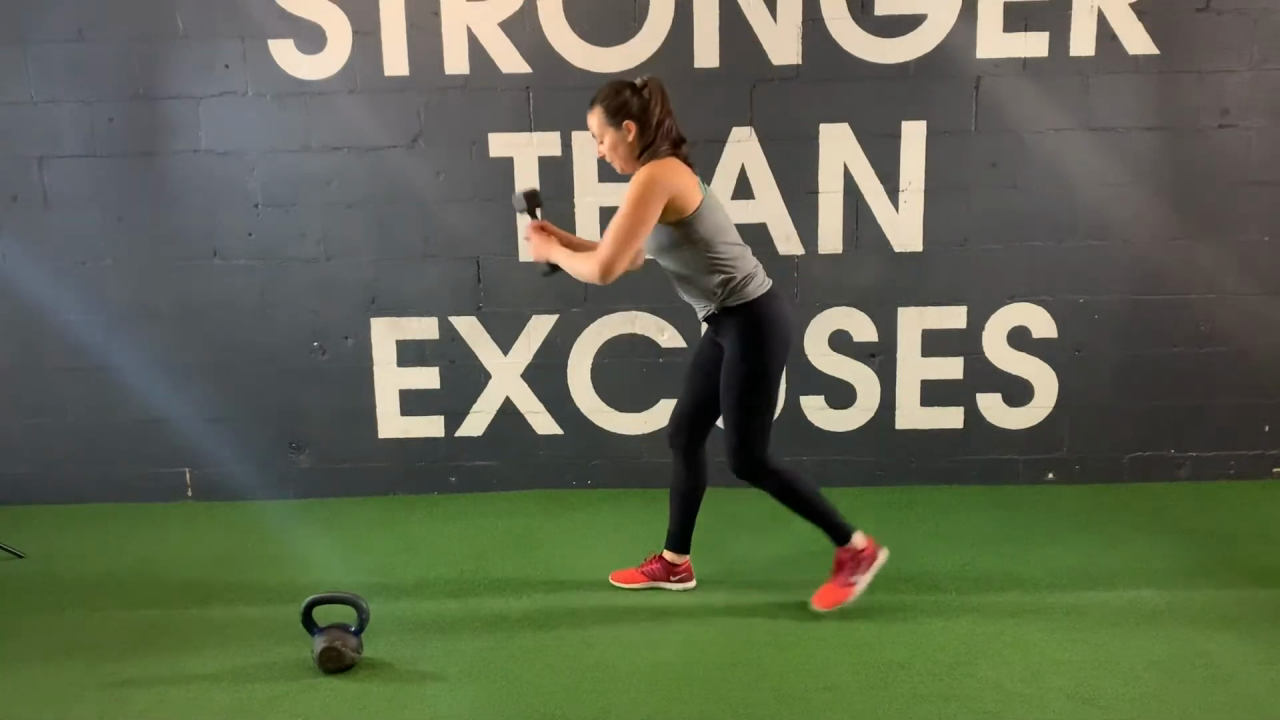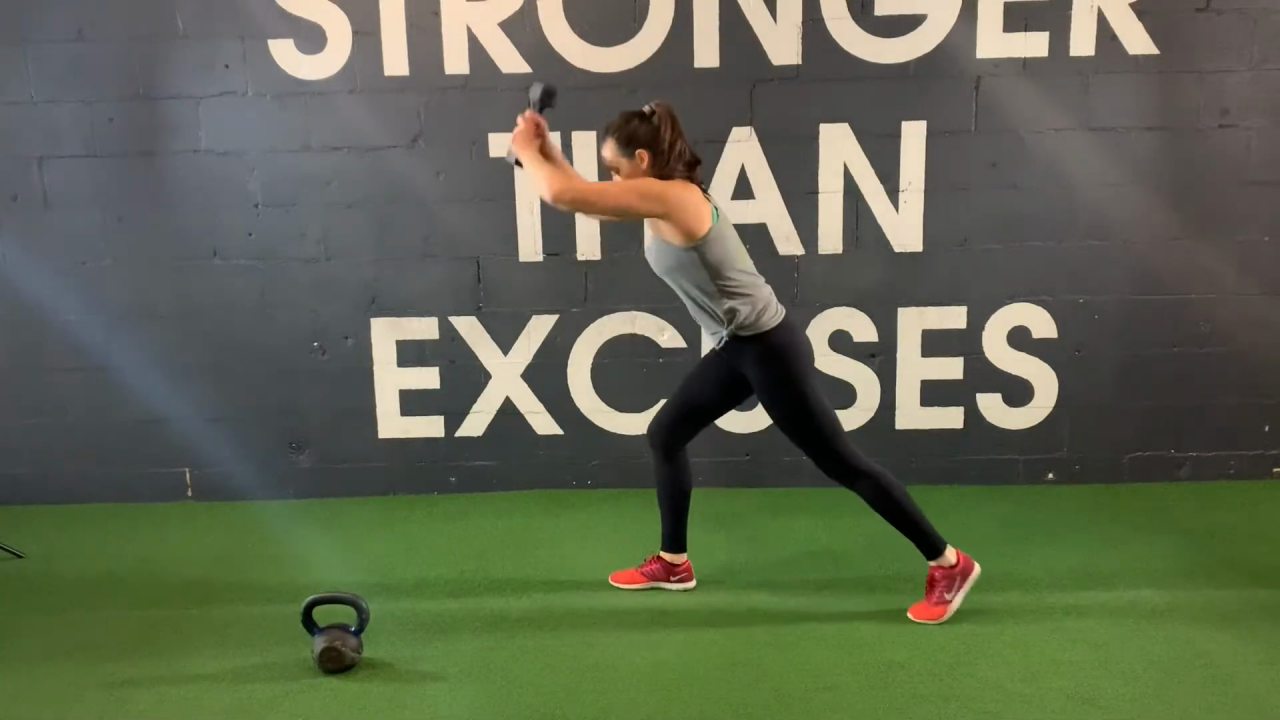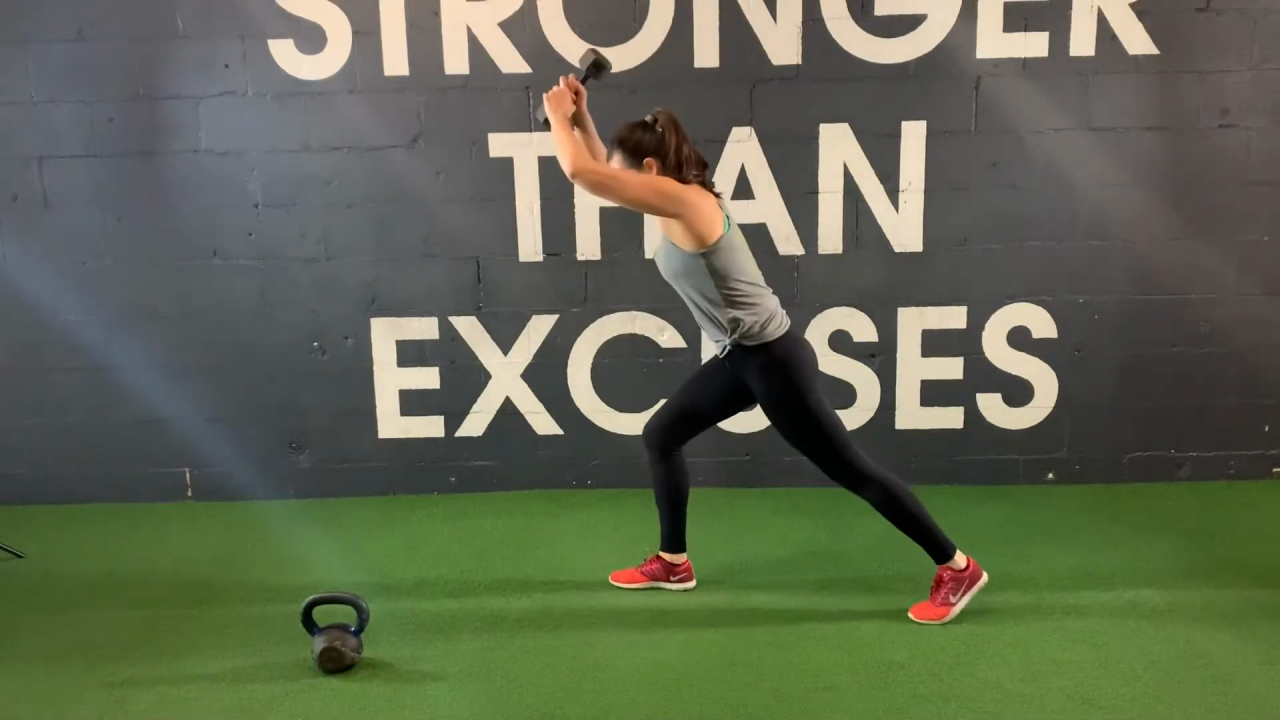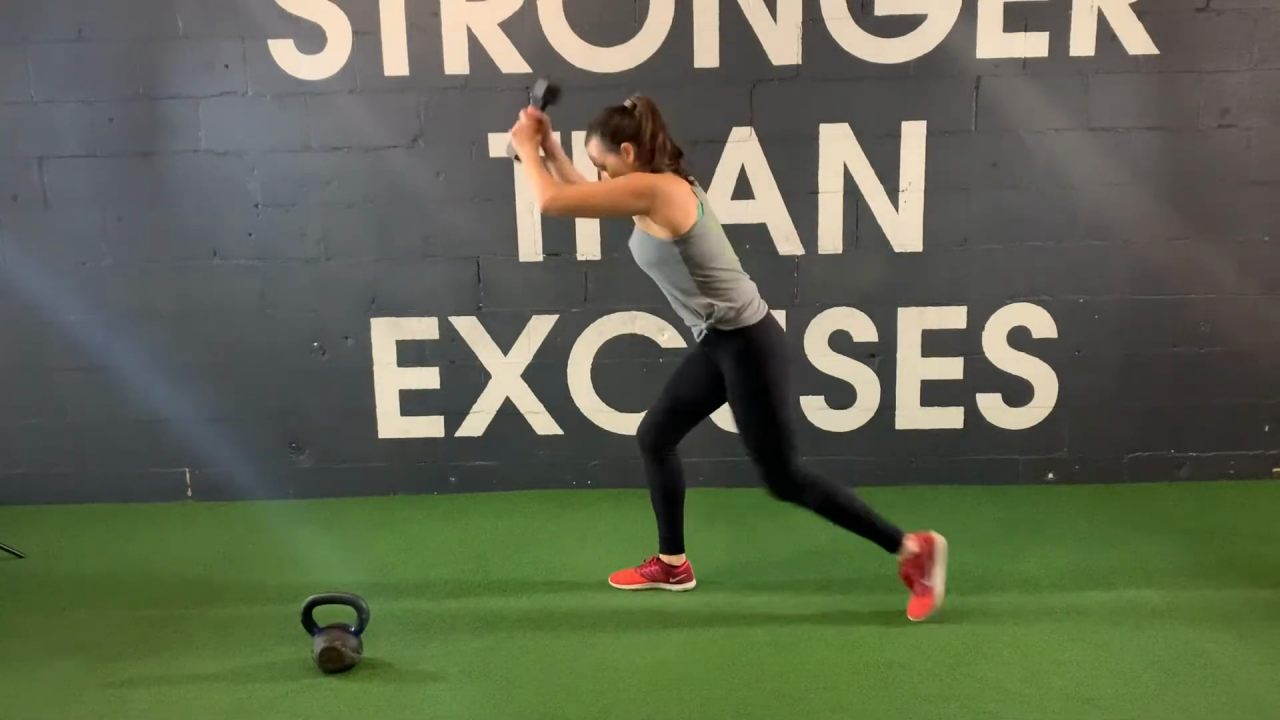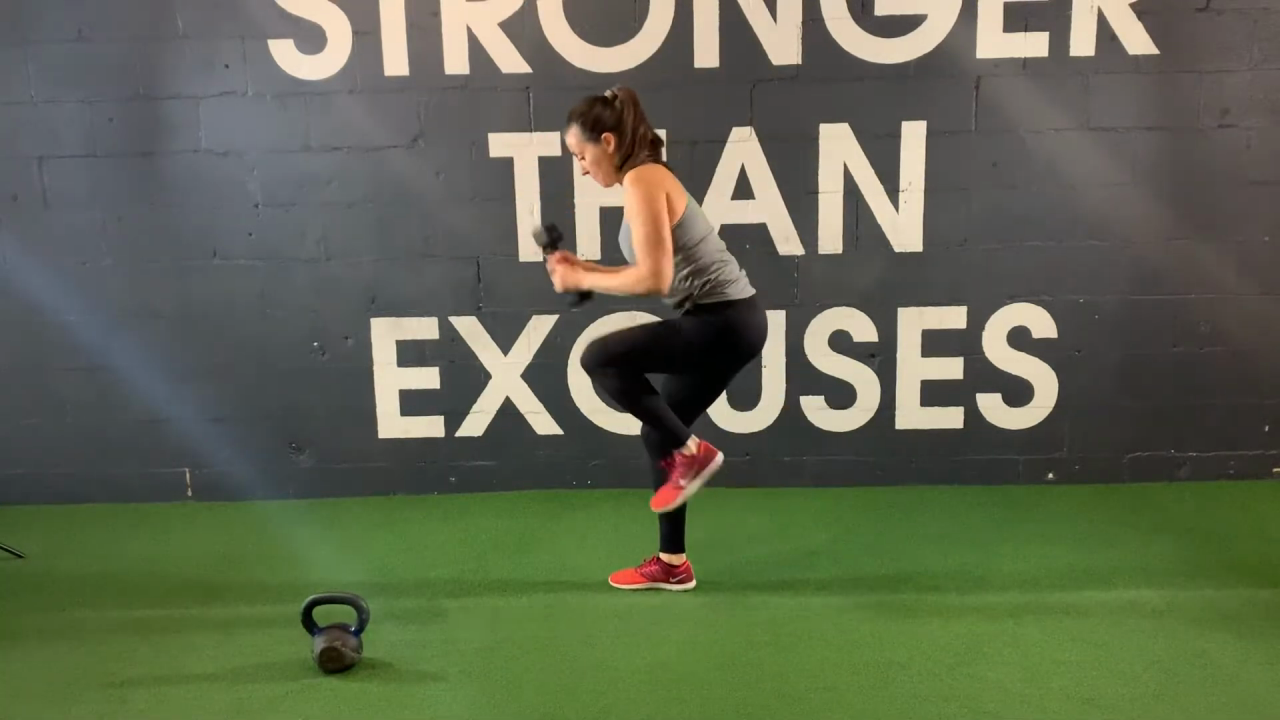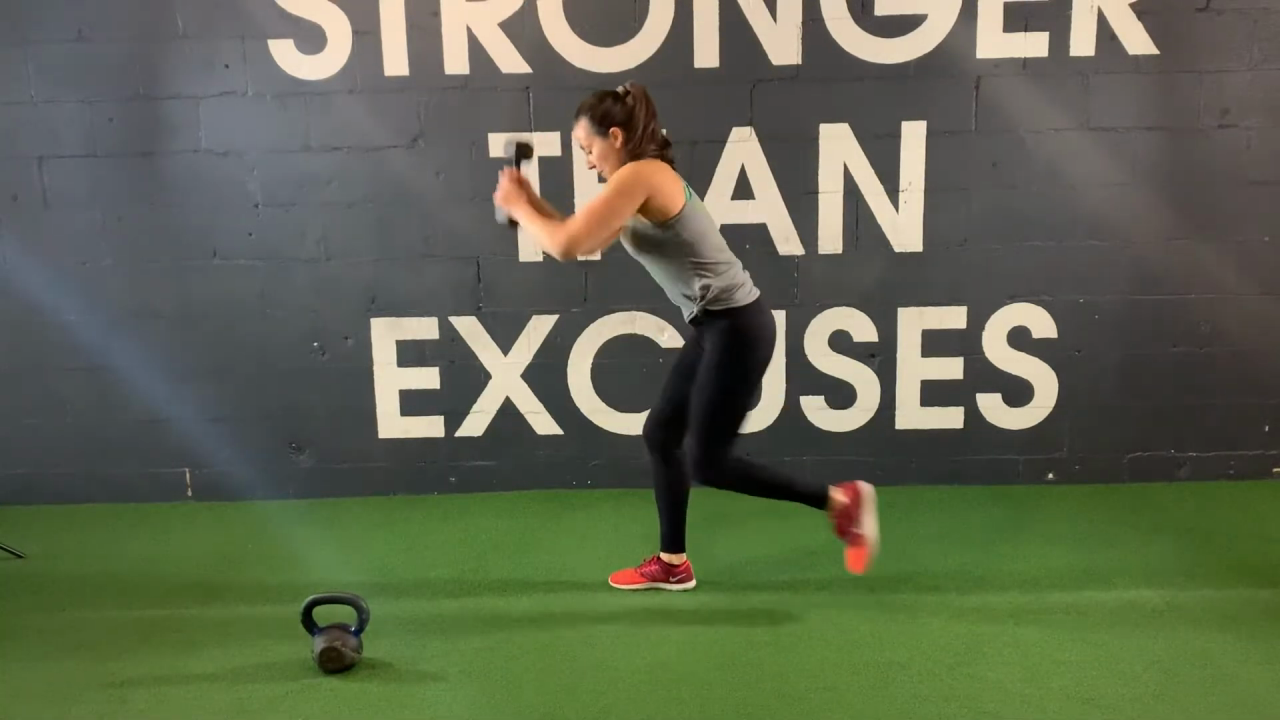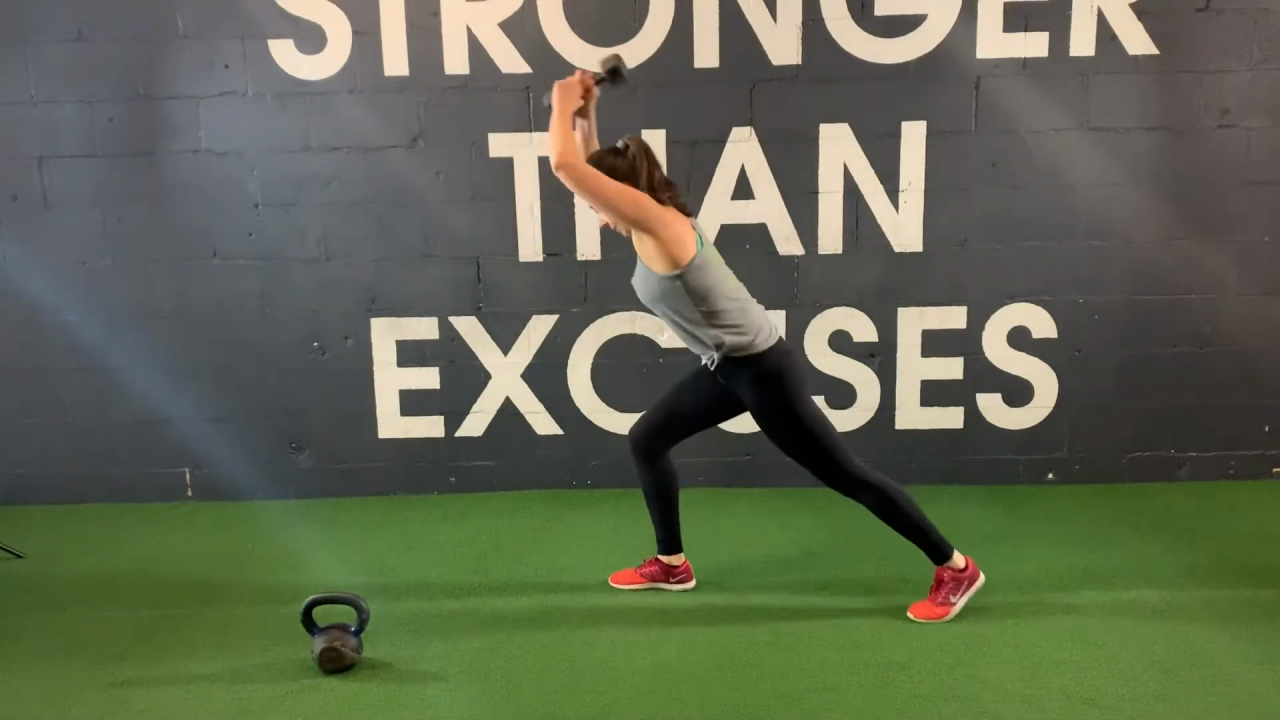
dt=0.3s
person 1, frame 1
left shoulder: (654, 179)
right shoulder: (660, 173)
left elbow: (602, 269)
right elbow: (625, 255)
left wrist: (551, 251)
right wrist: (566, 240)
left hip: (752, 322)
right hip: (728, 324)
left knee: (747, 458)
right knee: (683, 436)
left ankle: (855, 549)
right ankle: (674, 562)
person 1, frame 2
left shoulder: (667, 197)
right shoulder: (669, 196)
left elbow: (562, 195)
right elbow: (583, 192)
left wrist: (526, 150)
right wrist: (544, 148)
left hip: (769, 349)
right hip: (737, 349)
left knee: (841, 463)
right knee: (665, 436)
left ankle: (950, 564)
right ankle: (673, 562)
person 1, frame 3
left shoulder: (681, 199)
right shoulder: (685, 198)
left elbow: (580, 172)
right elbow: (600, 173)
left wrist: (559, 117)
right wrist: (580, 118)
left hip: (772, 358)
right hip: (741, 356)
left knee: (850, 470)
right knee: (660, 437)
left ankle: (958, 568)
right ankle: (673, 562)
person 1, frame 4
left shoulder: (655, 188)
right shoulder: (661, 188)
left elbow: (548, 198)
right elbow: (572, 191)
left wrist: (526, 150)
right wrist: (548, 145)
left hip: (747, 343)
right hip: (718, 343)
left knee: (782, 476)
right knee: (654, 437)
left ankle: (914, 550)
right ankle: (671, 561)
person 1, frame 5
left shoulder: (643, 182)
right shoulder: (644, 179)
left elbow: (654, 279)
right elbow: (647, 268)
left wrist: (585, 279)
right wrist: (581, 269)
left hip: (726, 320)
right hip: (718, 320)
left knee: (599, 357)
right knee: (662, 432)
left ankle: (692, 452)
right ankle: (673, 563)
person 1, frame 6
left shoulder: (638, 179)
right shoulder: (644, 175)
left elbow: (567, 245)
right elbow: (587, 239)
left wrist: (520, 209)
right wrist: (533, 204)
left hip: (737, 327)
right hip: (716, 325)
left knee: (708, 464)
right knee: (661, 436)
left ankle: (842, 500)
right ankle: (672, 563)
person 1, frame 7
left shoulder: (655, 221)
right shoulder: (657, 218)
left elbow: (565, 166)
right elbow: (588, 174)
left wrist: (562, 108)
right wrist: (583, 113)
left hip: (762, 369)
right hip: (731, 365)
left knee: (843, 474)
right knee: (646, 439)
left ankle: (956, 570)
right ankle: (670, 564)
